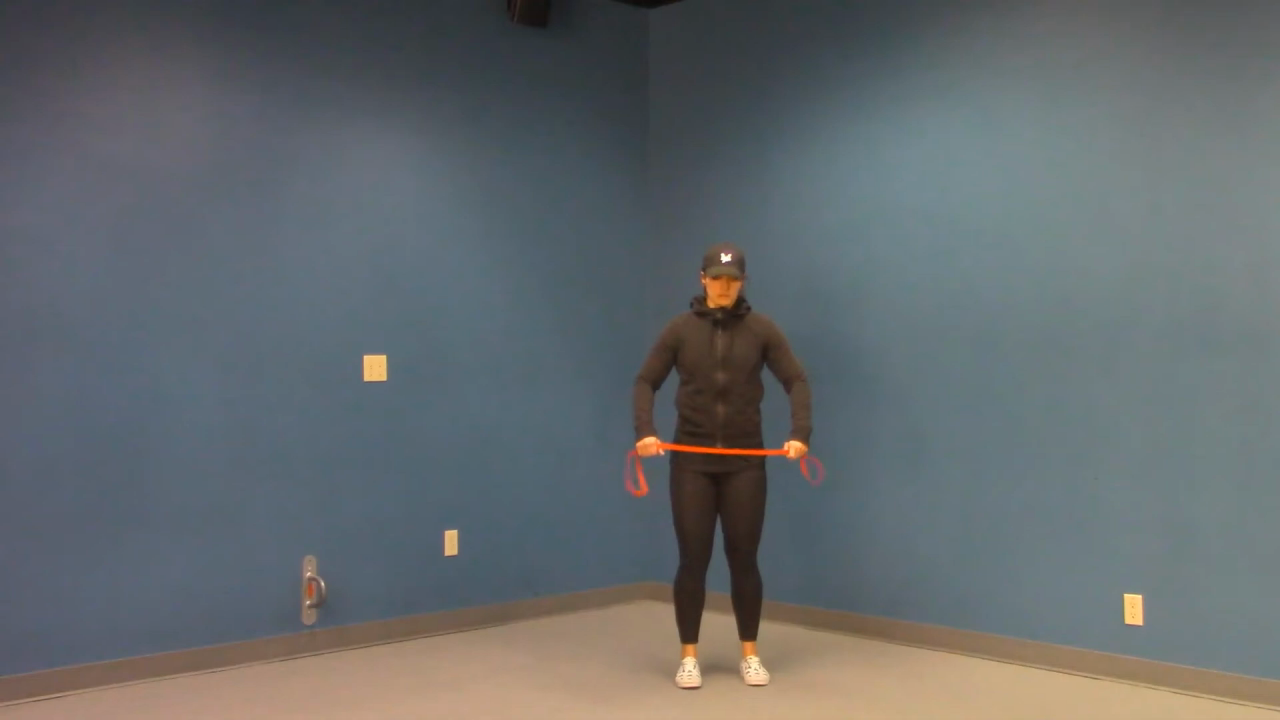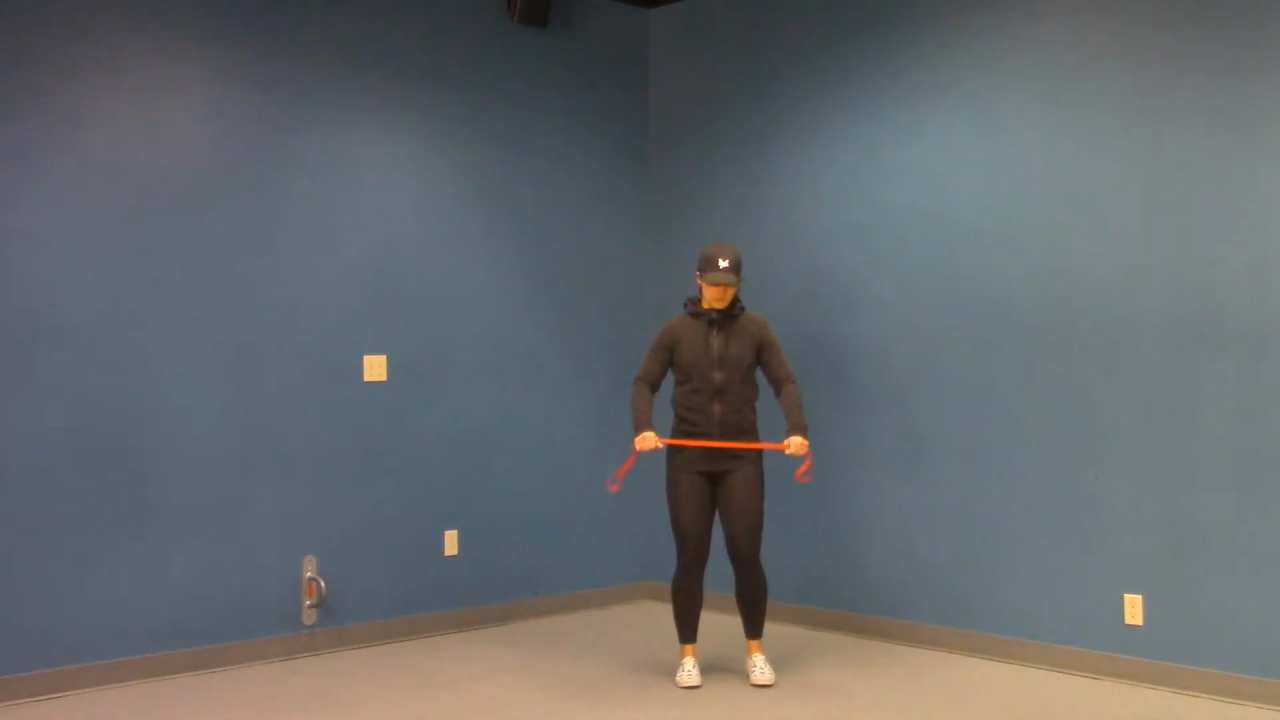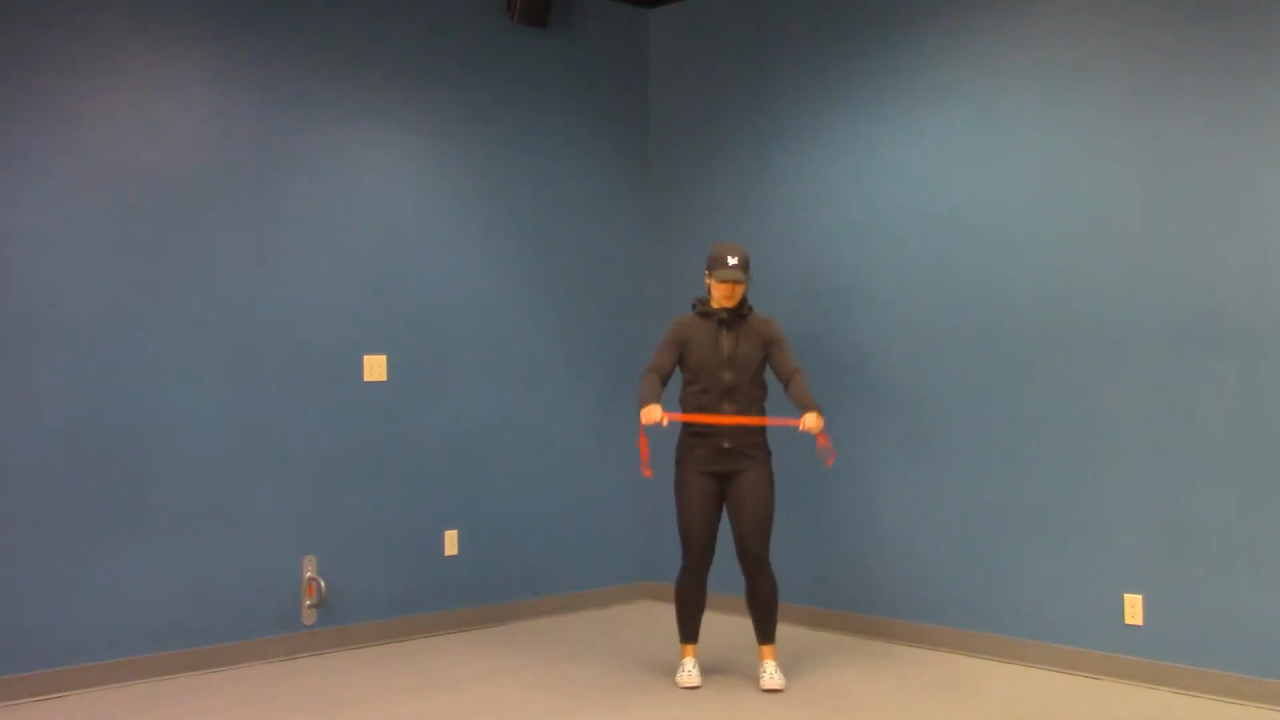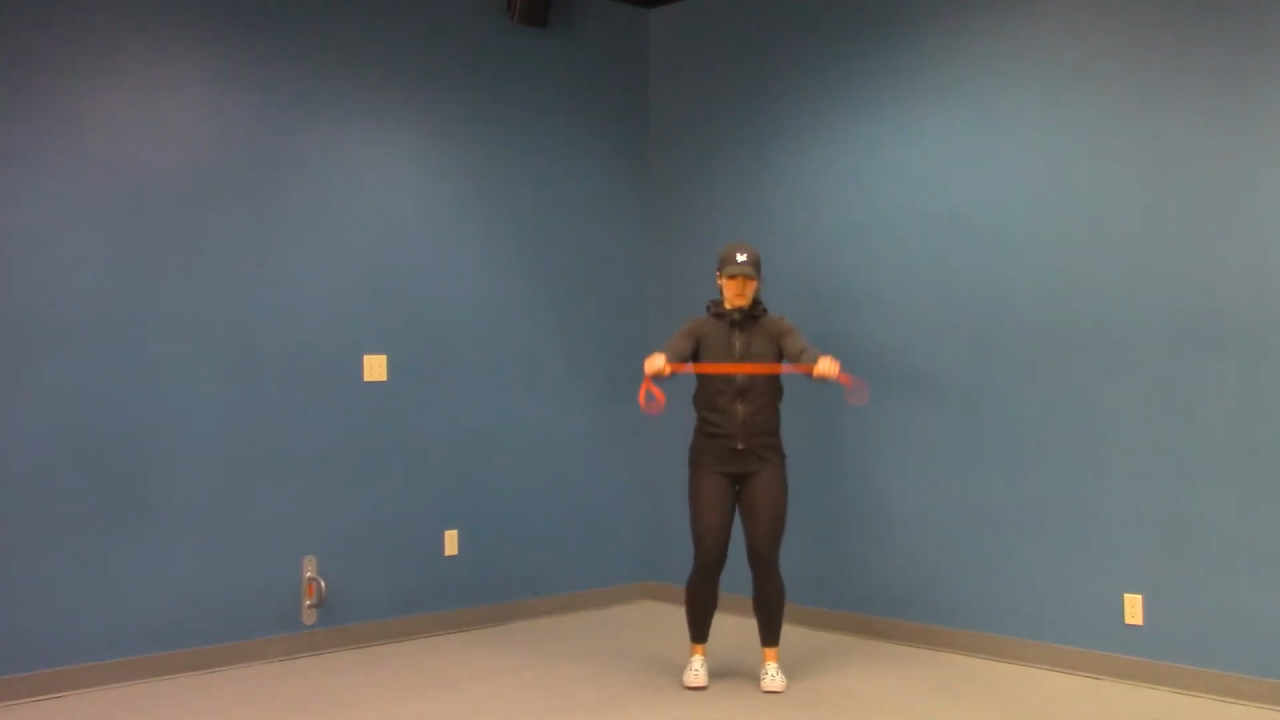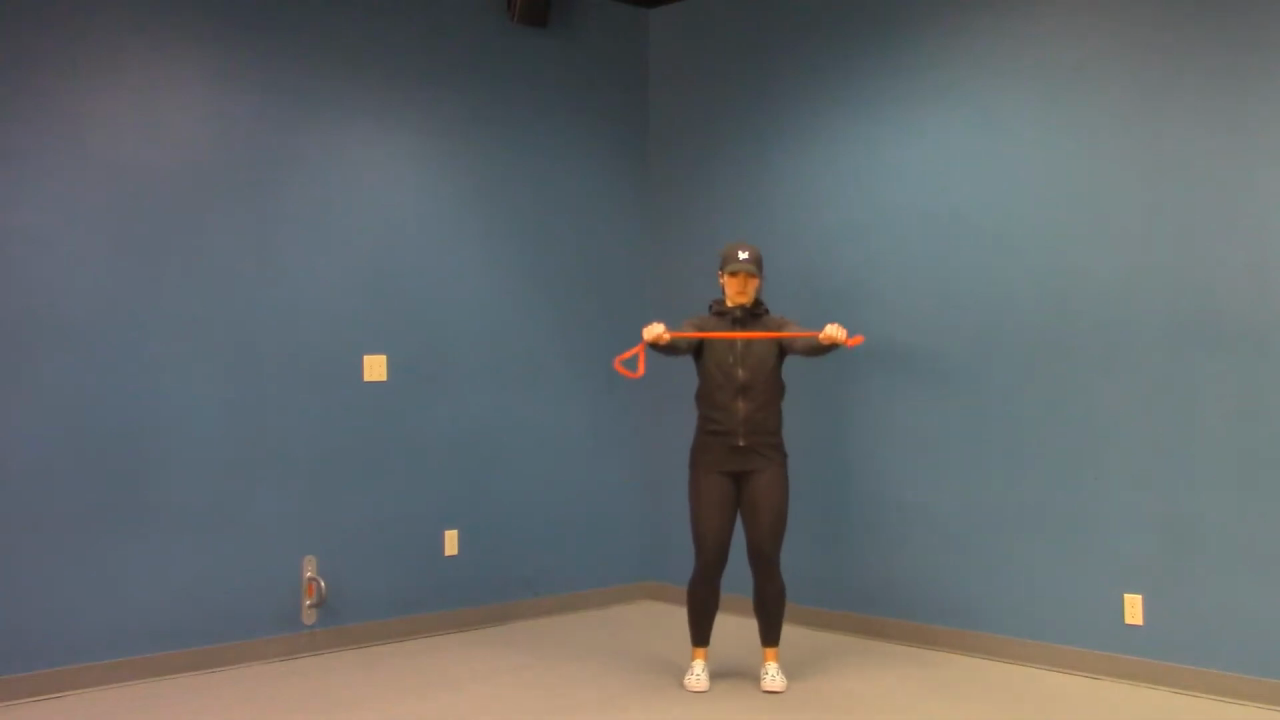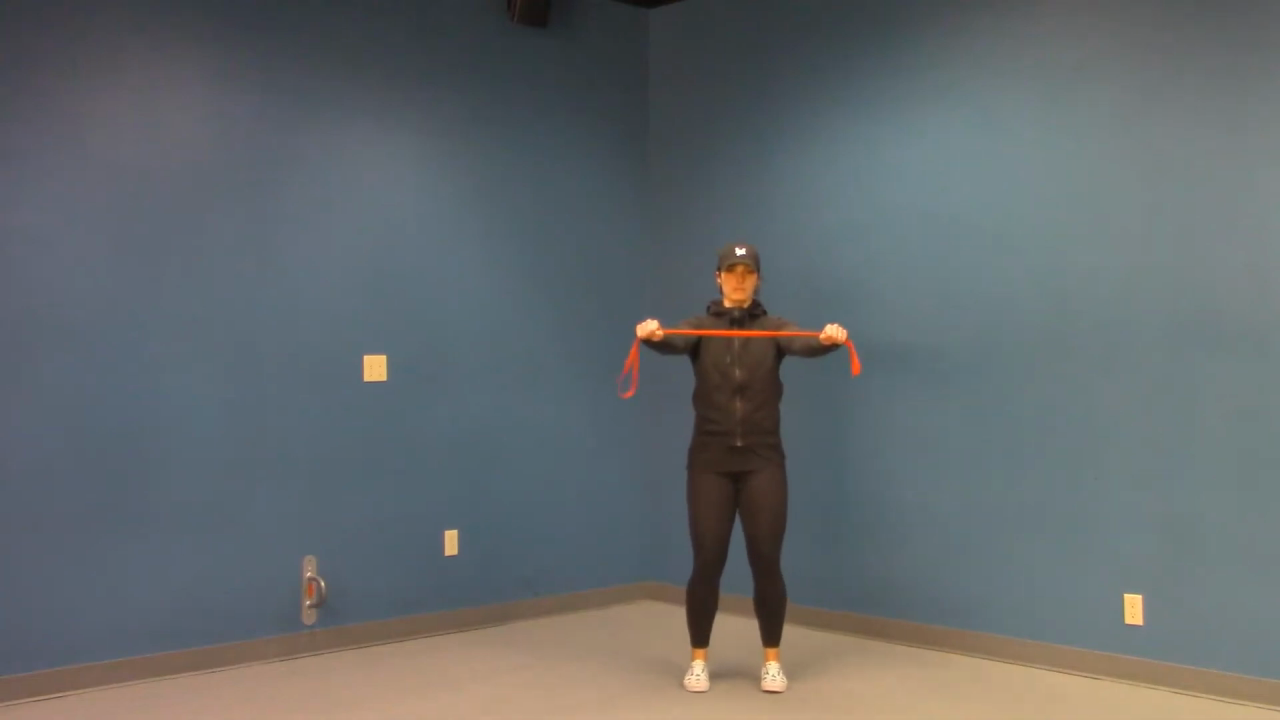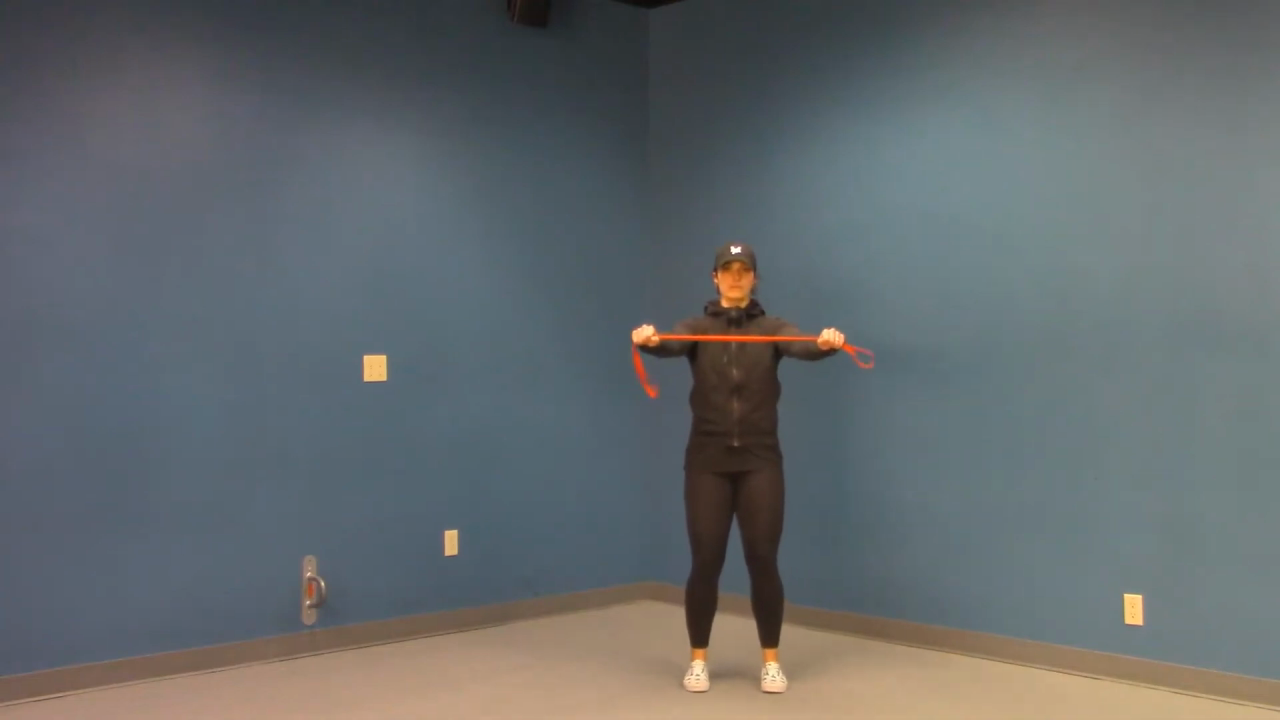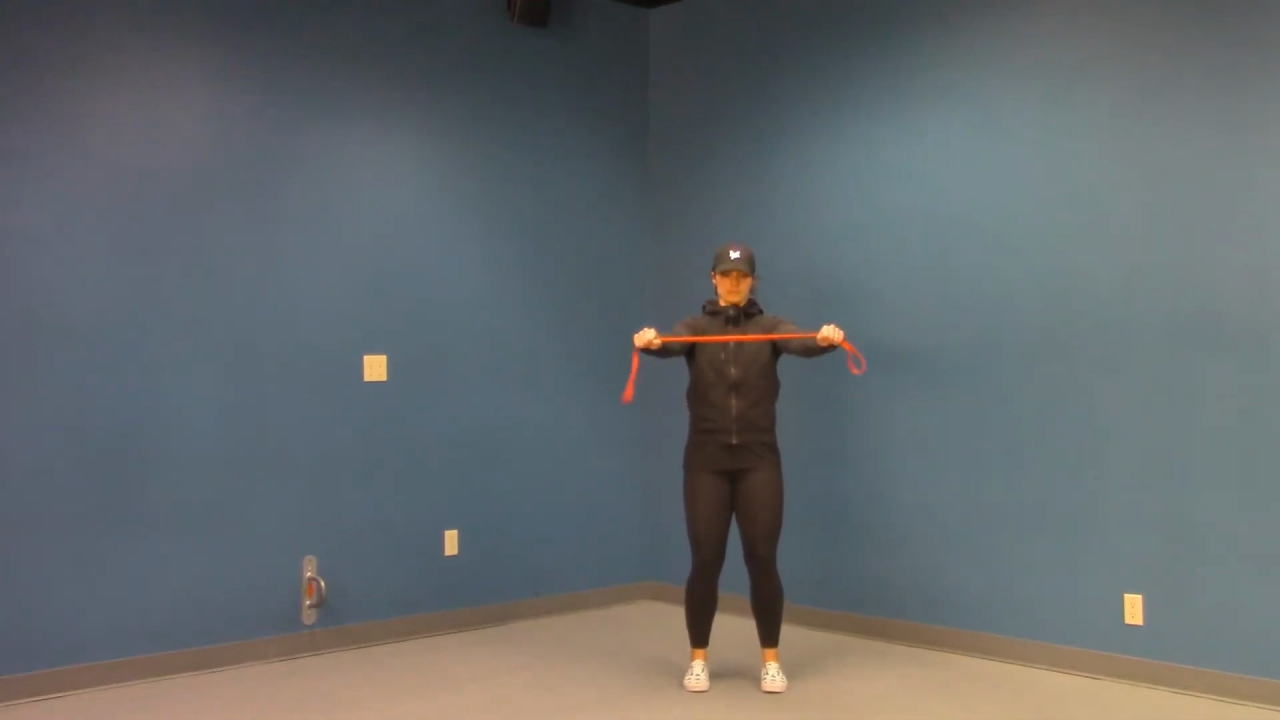
dt=0.2s
person 1, frame 1
left shoulder: (761, 329)
right shoulder: (681, 329)
left elbow: (796, 381)
right elbow: (646, 381)
left wrist: (800, 433)
right wrist: (644, 431)
left hip: (745, 458)
right hip: (692, 456)
left knee: (743, 558)
right knee: (693, 559)
left ankle: (749, 653)
right ankle: (689, 656)
person 1, frame 2
left shoulder: (755, 328)
right shoulder: (676, 329)
left elbow: (785, 382)
right elbow: (645, 382)
left wrist: (797, 428)
right wrist: (643, 426)
left hip: (741, 457)
right hip: (688, 457)
left knee: (746, 556)
right knee: (690, 559)
left ankle: (755, 651)
right ankle: (688, 656)
person 1, frame 3
left shoulder: (763, 328)
right shoulder: (685, 328)
left elbow: (791, 374)
right elbow: (654, 373)
left wrist: (810, 409)
right wrist: (650, 404)
left hip: (750, 457)
right hip: (697, 457)
left knee: (755, 558)
right knee: (695, 559)
left ankle: (768, 658)
right ankle: (688, 656)
person 1, frame 4
left shoulder: (775, 328)
right shoulder: (700, 328)
left elbow: (802, 353)
right elbow: (674, 353)
left wrist: (822, 364)
right wrist: (658, 363)
left hip: (764, 459)
right hip: (711, 458)
left knee: (765, 561)
right knee: (708, 560)
left ankle: (770, 659)
right ankle: (697, 653)
person 1, frame 5
left shoulder: (776, 326)
right shoulder: (703, 325)
left elbow: (804, 342)
right elbow: (678, 342)
left wrist: (828, 338)
right wrist: (657, 337)
left hip: (764, 458)
right hip: (712, 457)
left knee: (765, 561)
right knee: (708, 561)
left ankle: (770, 660)
right ankle: (698, 658)
person 1, frame 6
left shoulder: (774, 327)
right shoulder: (700, 327)
left elbow: (803, 345)
right elbow: (674, 342)
left wrist: (827, 339)
right wrist: (653, 335)
left hip: (763, 459)
right hip: (711, 459)
left knee: (766, 562)
right knee: (707, 563)
left ankle: (771, 660)
right ankle: (698, 659)
person 1, frame 7
left shoulder: (772, 328)
right shoulder: (698, 327)
left elbow: (800, 347)
right elbow: (672, 344)
left wrist: (825, 344)
right wrist: (650, 340)
left hip: (760, 459)
right hip: (708, 459)
left knee: (763, 562)
right knee: (706, 563)
left ankle: (771, 660)
right ankle: (698, 659)
person 1, frame 8
left shoulder: (769, 326)
right shoulder: (696, 326)
left elbow: (797, 343)
right elbow: (672, 344)
left wrist: (823, 339)
right wrist: (651, 342)
left hip: (758, 458)
right hip: (706, 459)
left knee: (762, 560)
right knee: (705, 562)
left ankle: (771, 660)
right ankle: (698, 659)
